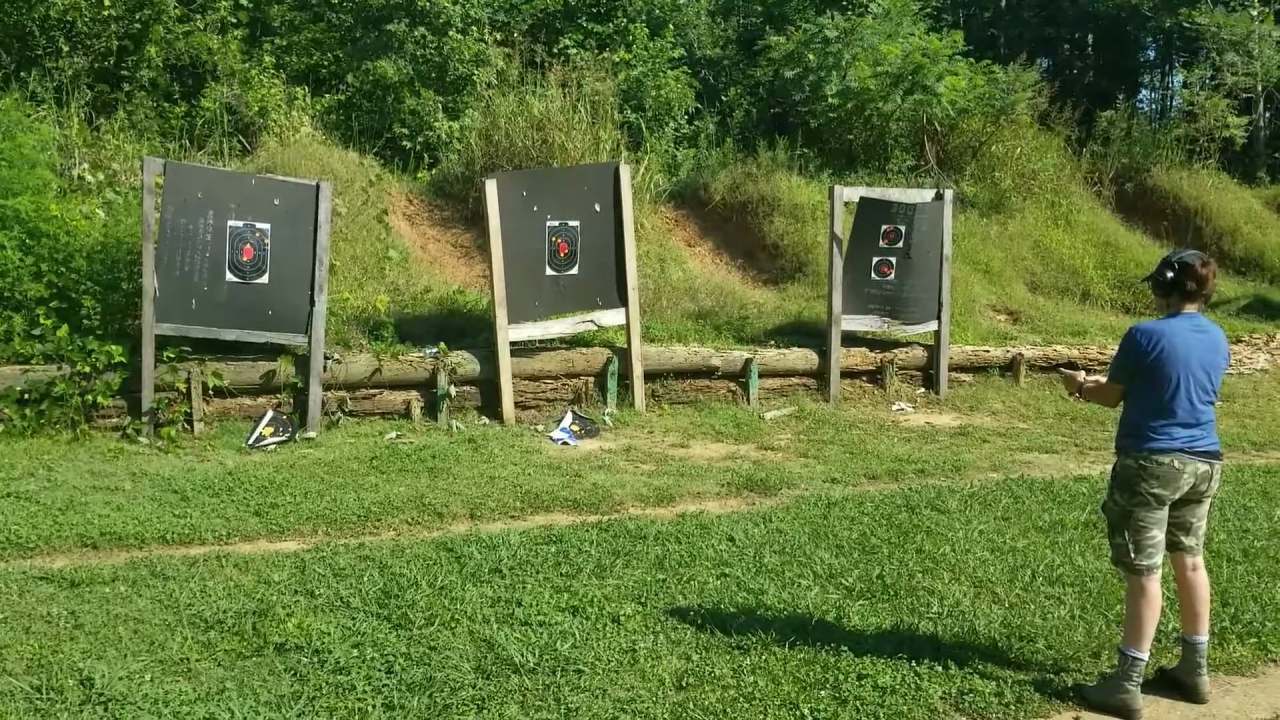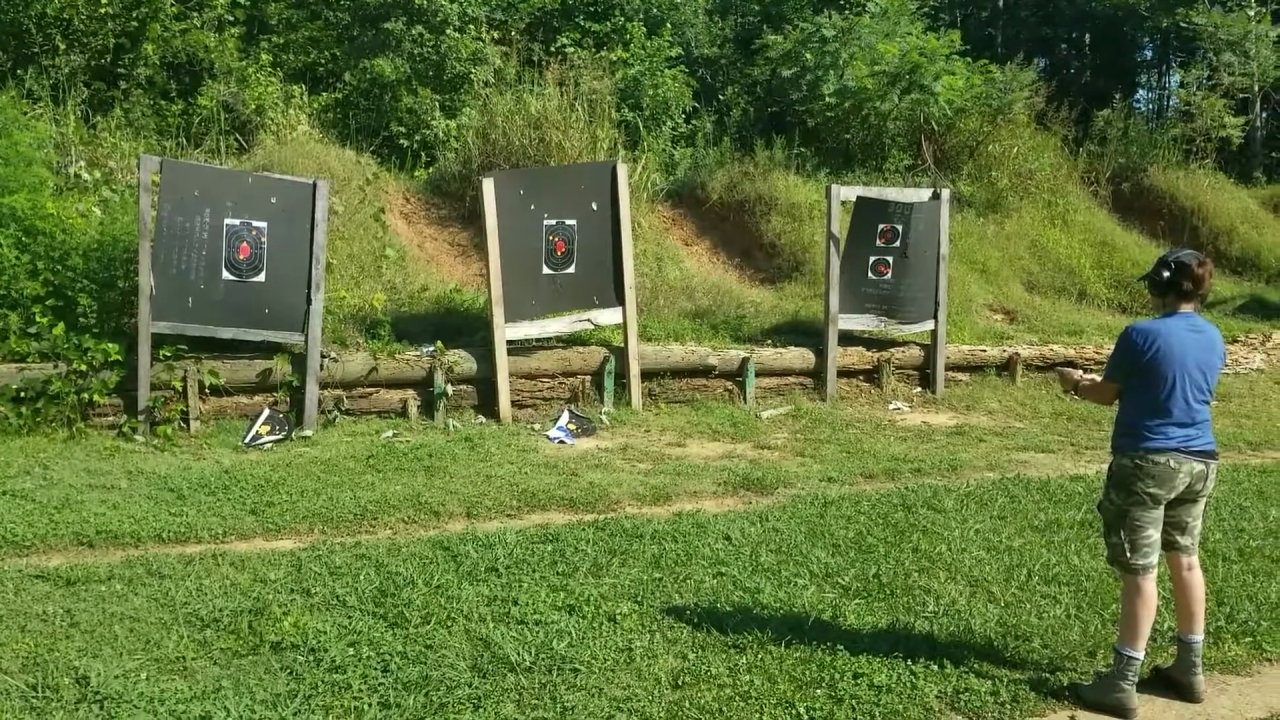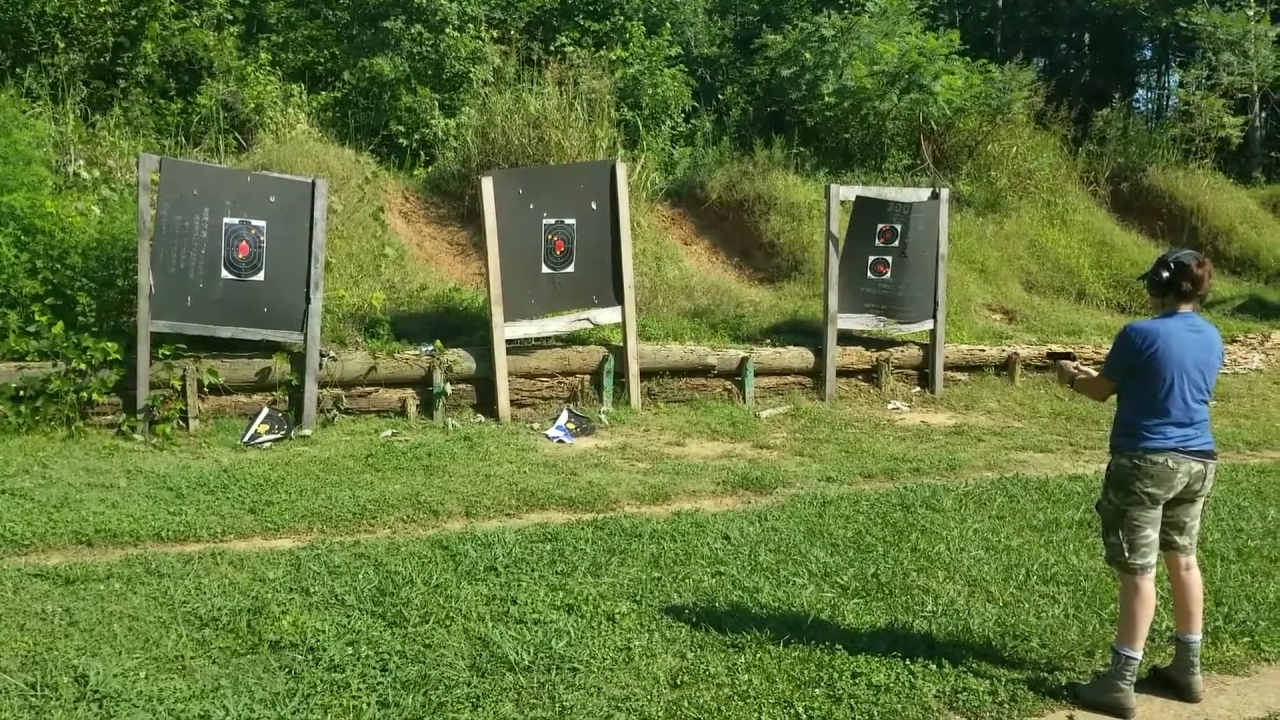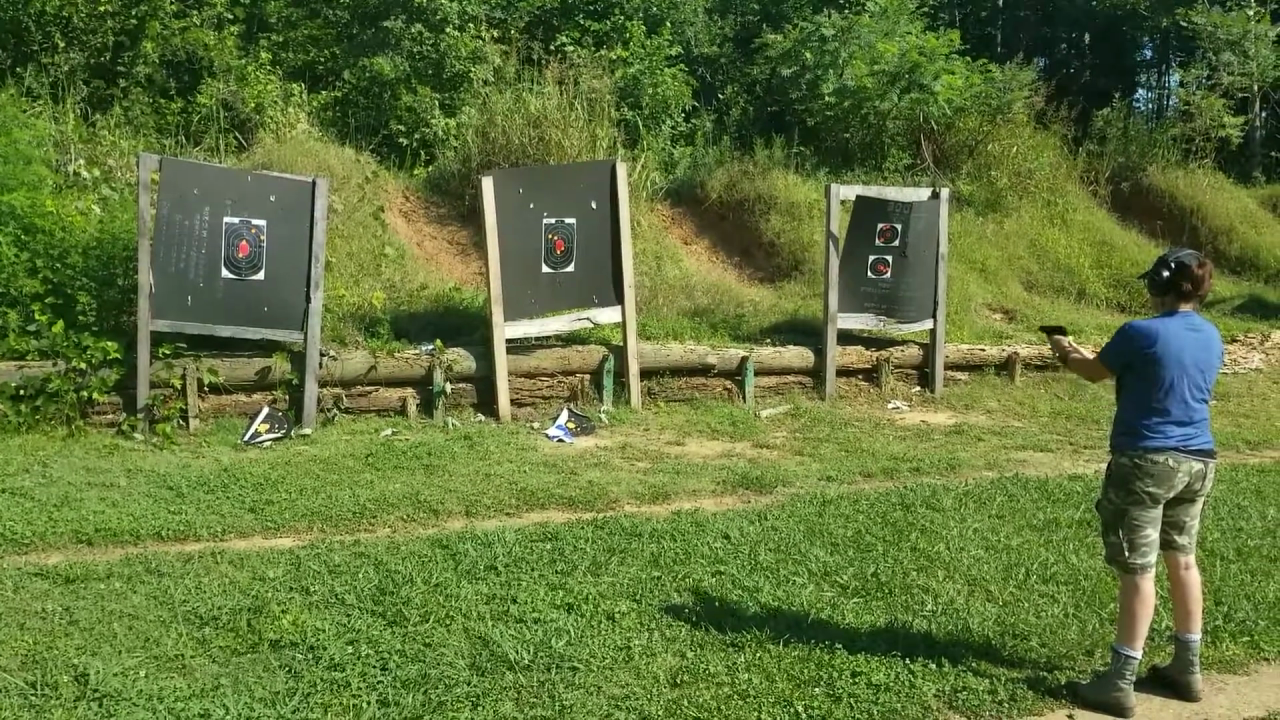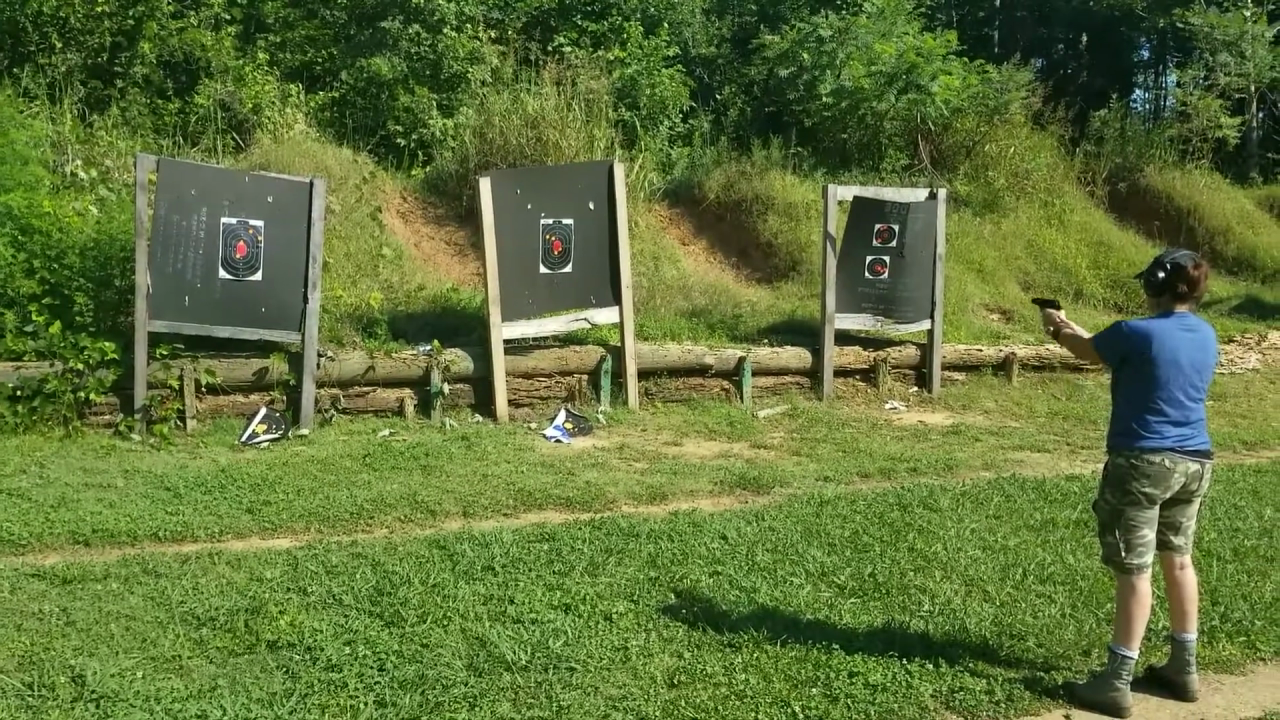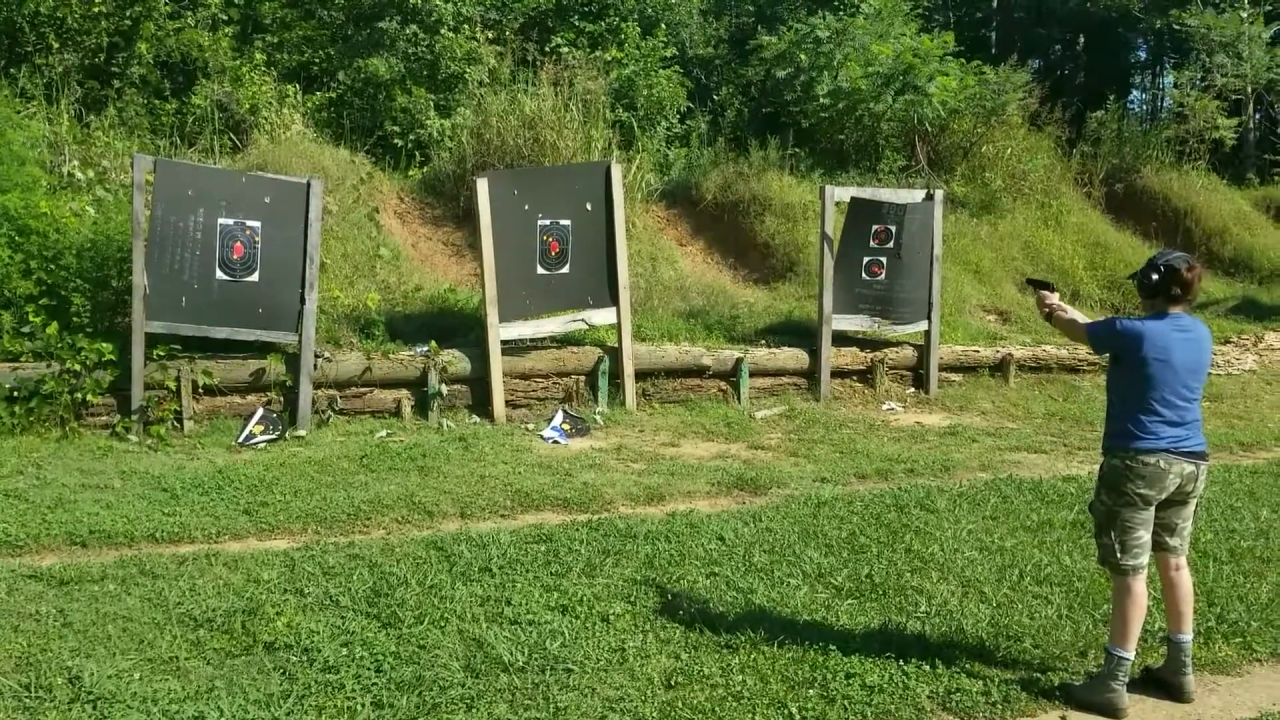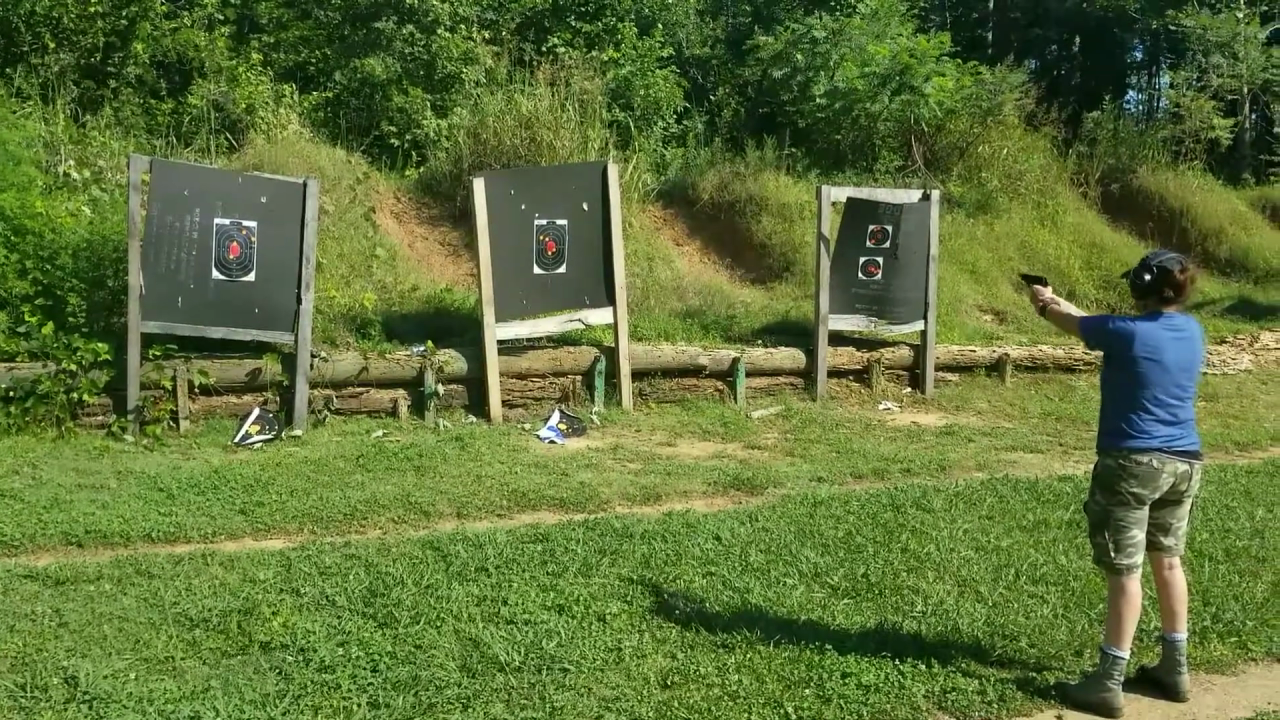
dt=0.2s
person 1, frame 1
left shoulder: (1146, 335)
right shoulder: (1218, 339)
left elbow: (1112, 396)
left wrist: (1081, 386)
right wrist: (1103, 382)
left hip: (1151, 464)
right hip: (1204, 462)
left knee: (1144, 572)
right knee: (1190, 560)
right ankle: (1194, 670)
person 1, frame 2
left shoulder: (1142, 335)
right shoulder: (1214, 339)
left elbow: (1107, 395)
left wrist: (1076, 385)
right wrist: (1096, 379)
left hip: (1147, 463)
right hip: (1200, 462)
left knee: (1140, 571)
right knee: (1185, 560)
right ankle: (1189, 669)
person 1, frame 3
left shoulder: (1140, 335)
right shoulder: (1212, 338)
left elbow: (1102, 390)
left wrist: (1073, 378)
right wrist: (1090, 374)
left hip: (1146, 463)
right hip: (1198, 462)
left knee: (1137, 571)
right knee: (1182, 560)
right ankle: (1187, 669)
person 1, frame 4
left shoulder: (1141, 333)
right shoulder: (1211, 337)
left elbow: (1095, 371)
left wrist: (1066, 353)
right wrist: (1083, 353)
left hip: (1146, 463)
right hip: (1198, 461)
left knee: (1137, 571)
right knee: (1182, 560)
right ankle: (1187, 668)
person 1, frame 5
left shoulder: (1137, 333)
right shoulder: (1206, 335)
left elbow: (1088, 349)
left wrist: (1058, 329)
right wrist: (1073, 326)
left hip: (1143, 463)
right hip: (1195, 462)
left knee: (1134, 571)
right knee: (1178, 560)
right ankle: (1183, 668)
person 1, frame 6
left shoulder: (1132, 332)
right shoulder: (1199, 333)
left elbow: (1081, 331)
left wrist: (1051, 311)
right wrist: (1066, 308)
left hip: (1139, 464)
right hip: (1191, 463)
left knee: (1130, 572)
right knee: (1174, 561)
right ankle: (1179, 669)
person 1, frame 7
left shoulder: (1126, 332)
right shoulder: (1192, 331)
left elbow: (1074, 324)
left wrist: (1044, 303)
right wrist: (1058, 301)
left hip: (1133, 464)
right hip: (1185, 462)
left knee: (1125, 572)
right knee: (1168, 561)
right ankle: (1174, 668)
